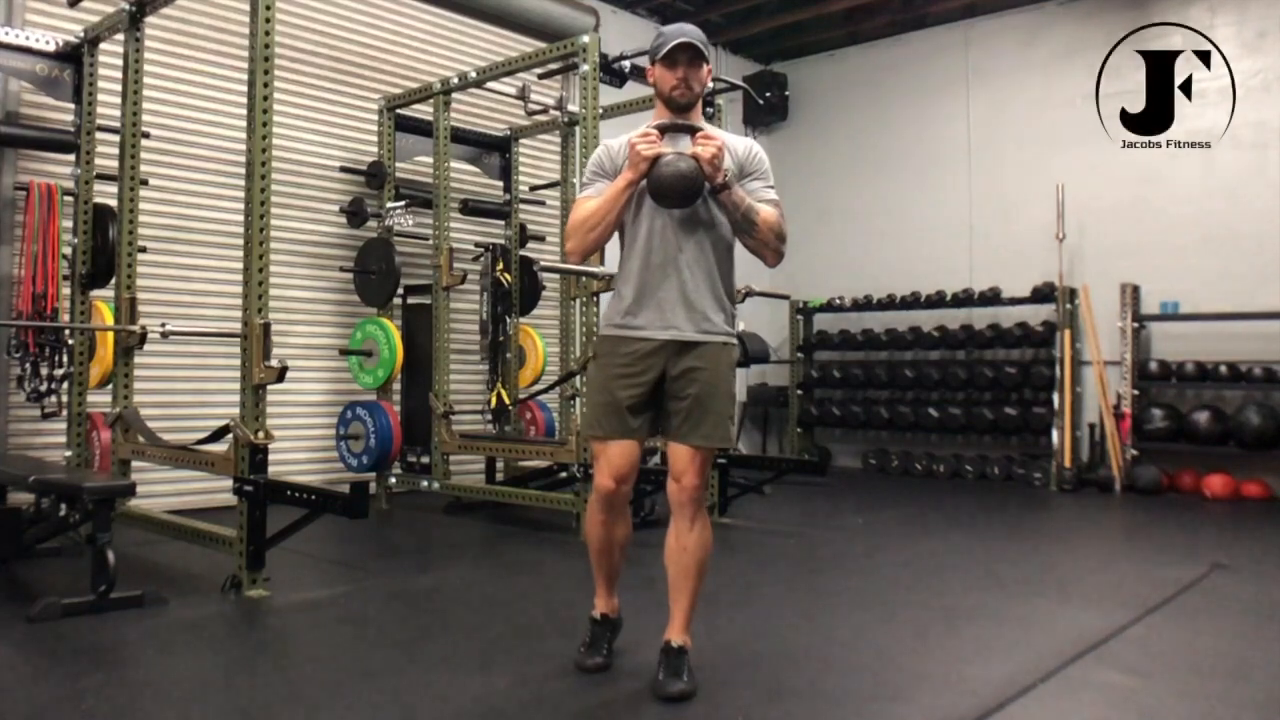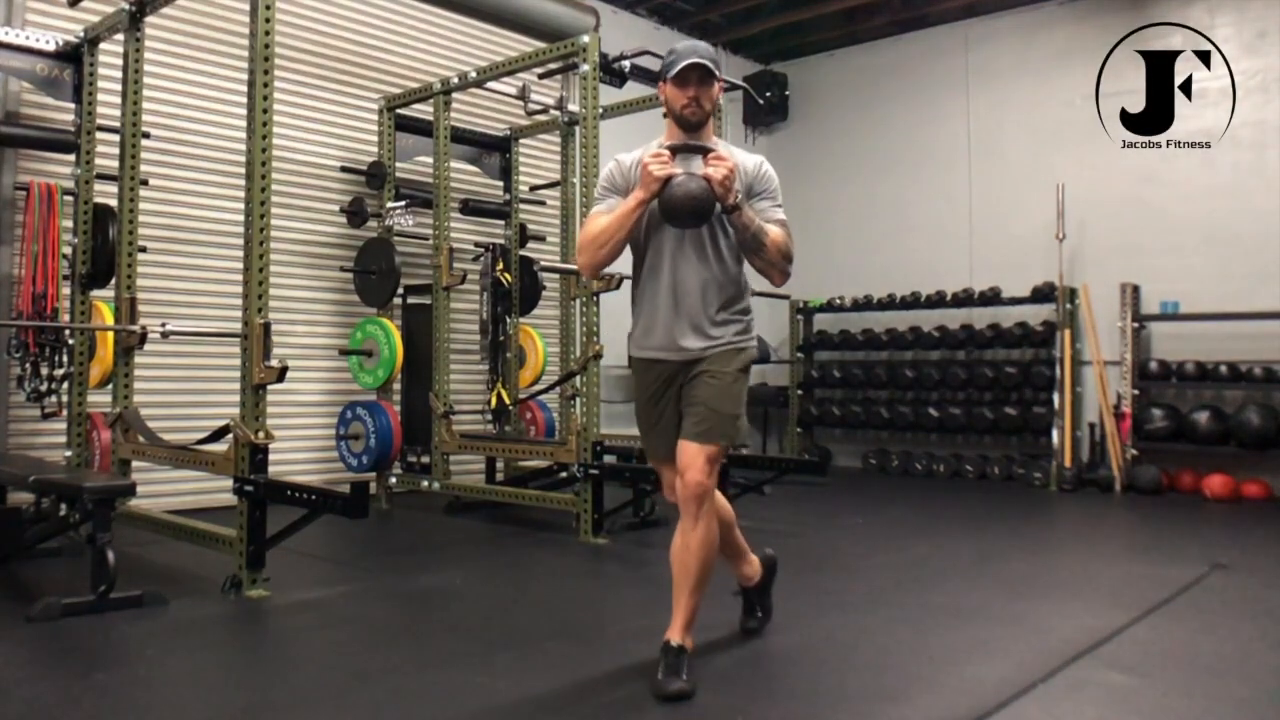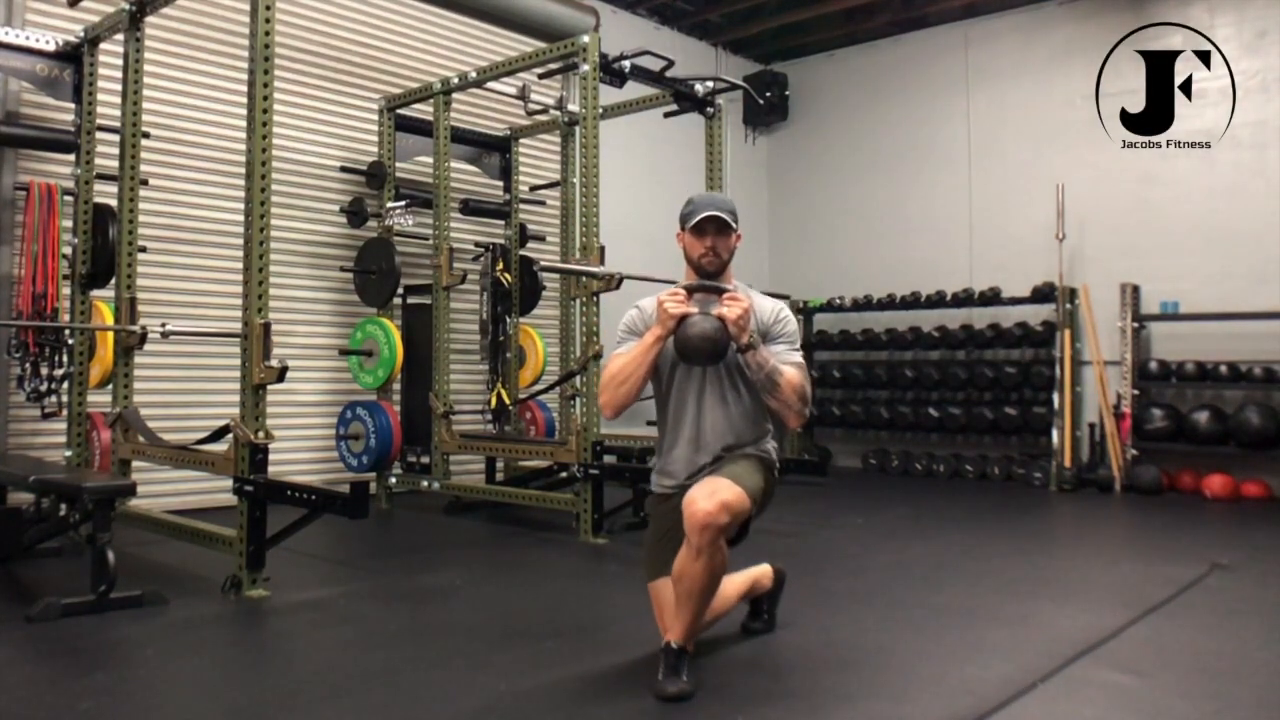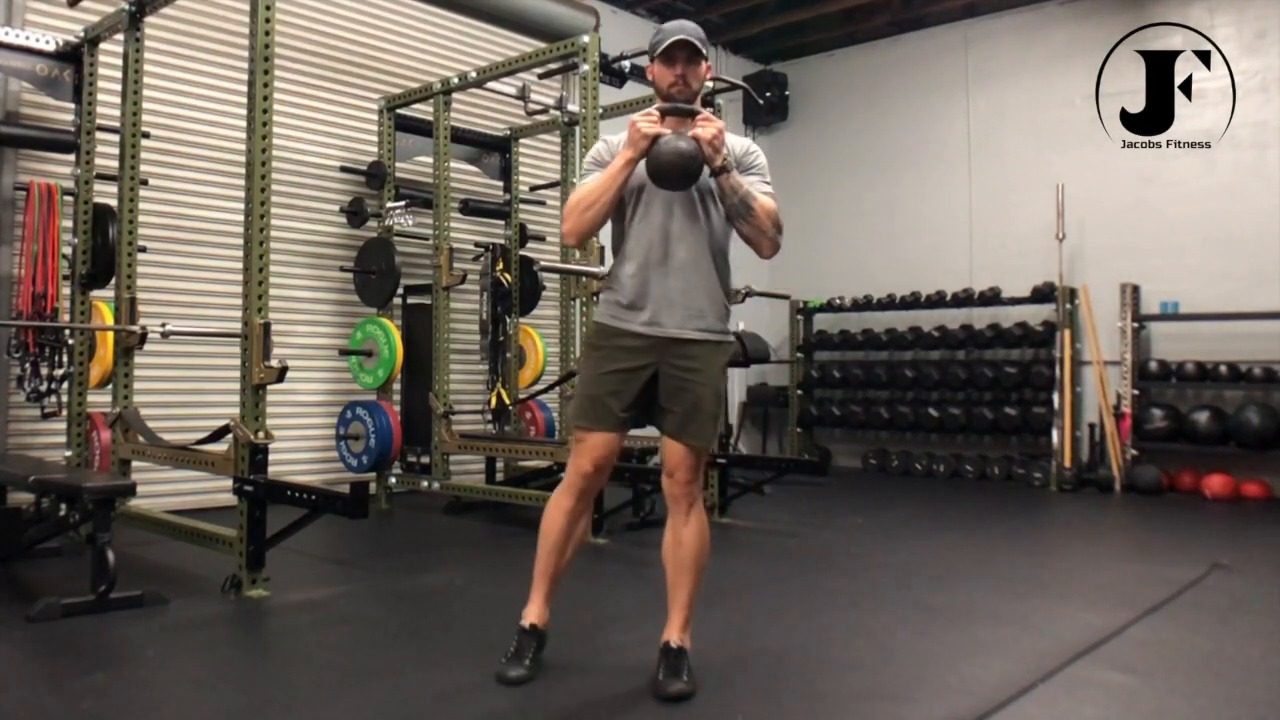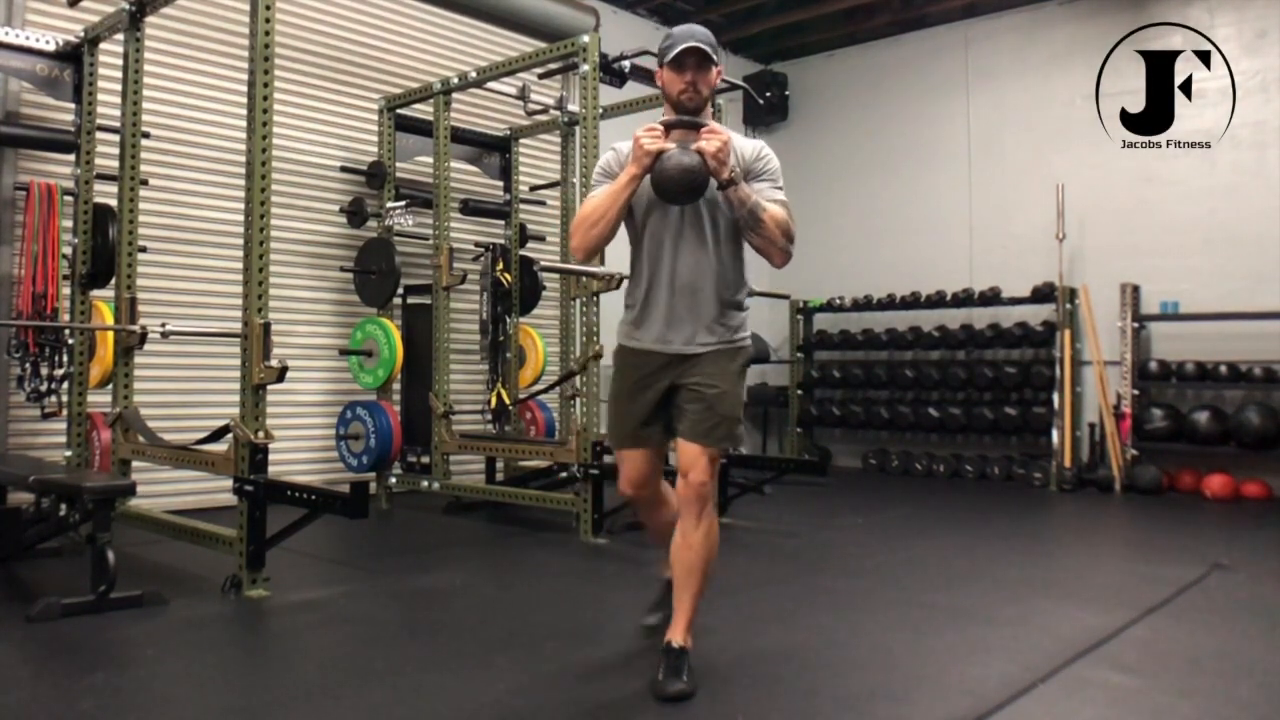
dt=1s
person 1, frame 1
left shoulder: (741, 152)
right shoulder: (614, 153)
left elbow: (774, 248)
right elbow: (577, 246)
left wrist: (721, 182)
right wrist: (630, 175)
left hip: (704, 341)
right hip: (627, 336)
left knee: (687, 491)
right knee: (611, 483)
left ankle: (676, 643)
right ankle: (604, 612)
person 1, frame 2
left shoulder: (750, 169)
right shoulder: (626, 168)
left elbow: (780, 269)
right elbow: (588, 260)
left wrist: (732, 202)
right wrist: (642, 194)
left hip: (719, 347)
right hip: (653, 351)
left knee: (695, 485)
right knee: (681, 491)
left ankle: (677, 642)
right ankle: (753, 571)
person 1, frame 3
left shoulder: (770, 315)
right shoulder: (647, 314)
left elbow: (797, 413)
right elbow: (609, 404)
left wrist: (746, 341)
right wrist: (660, 332)
left hip: (743, 463)
right hip: (672, 480)
left knee: (704, 512)
right knee: (682, 611)
left ankle: (676, 650)
right ankle: (762, 579)
person 1, frame 4
left shoulder: (739, 150)
right shoulder: (616, 145)
left elbow: (768, 242)
right elbow: (574, 230)
left wrist: (719, 165)
right wrist: (631, 154)
left hip: (697, 339)
right hip: (619, 329)
left knee: (683, 488)
right knee: (584, 472)
left ankle: (675, 642)
right ankle: (534, 621)
person 1, frame 5
left shoulder: (750, 154)
right shoulder: (623, 154)
left elbow: (780, 251)
right elbow: (581, 246)
left wrist: (727, 176)
right wrist: (636, 169)
left hip: (712, 348)
right hip: (643, 345)
left knee: (696, 489)
right knee: (635, 484)
left ankle: (677, 641)
right ankle: (677, 579)
